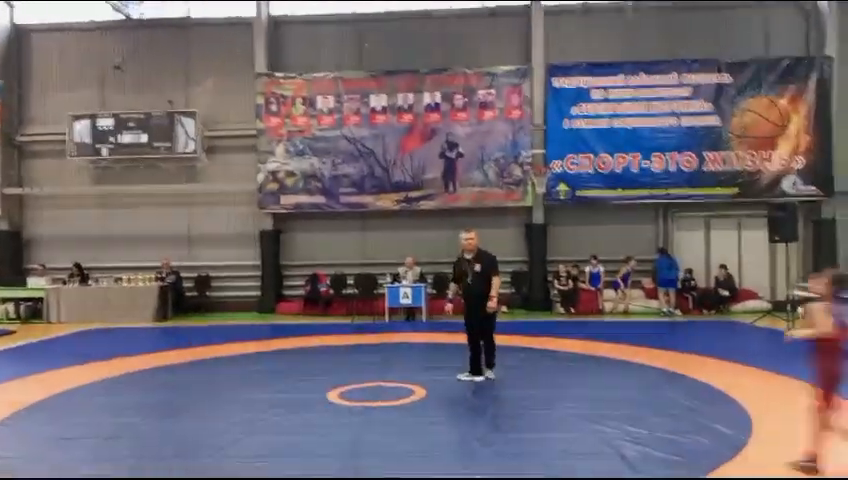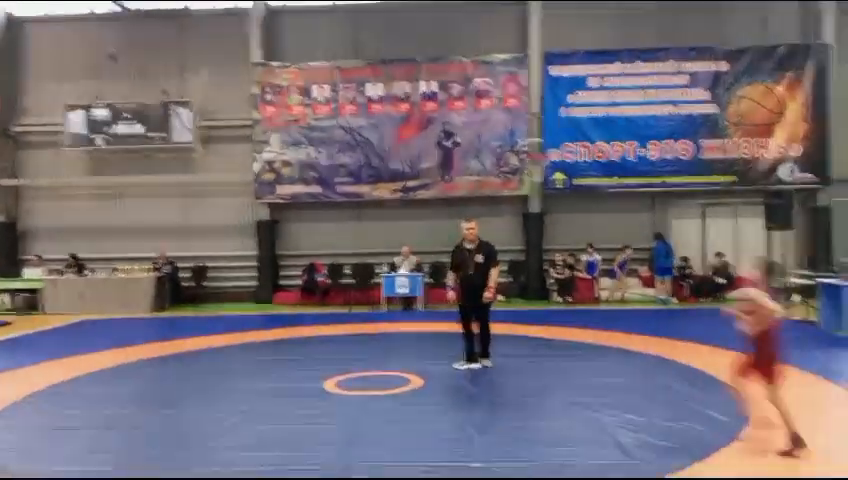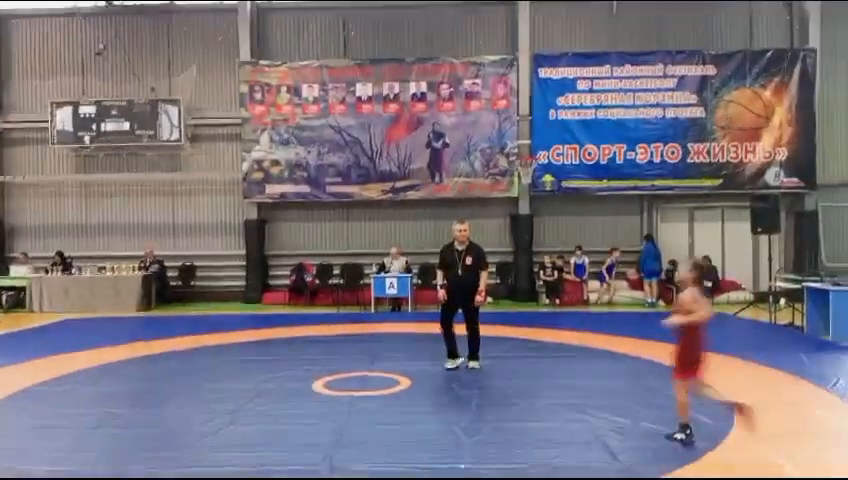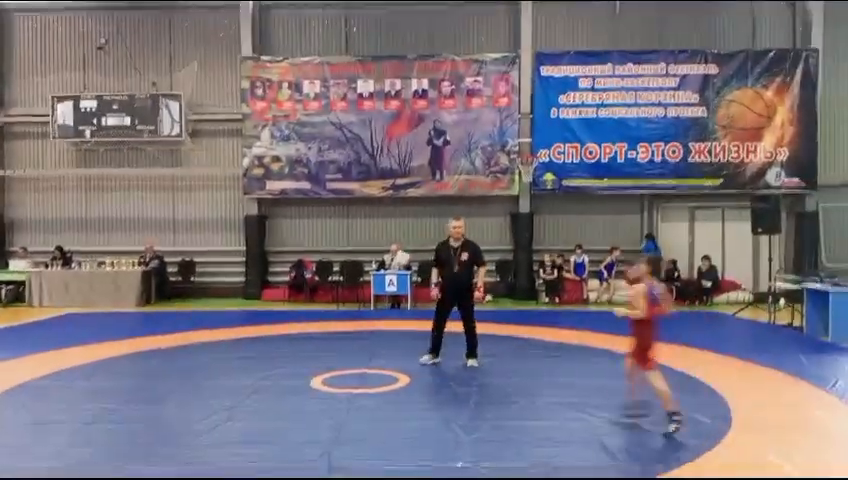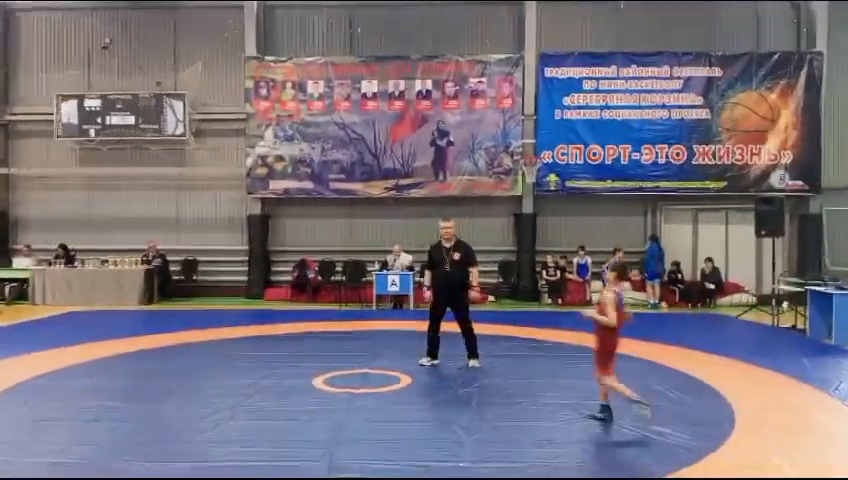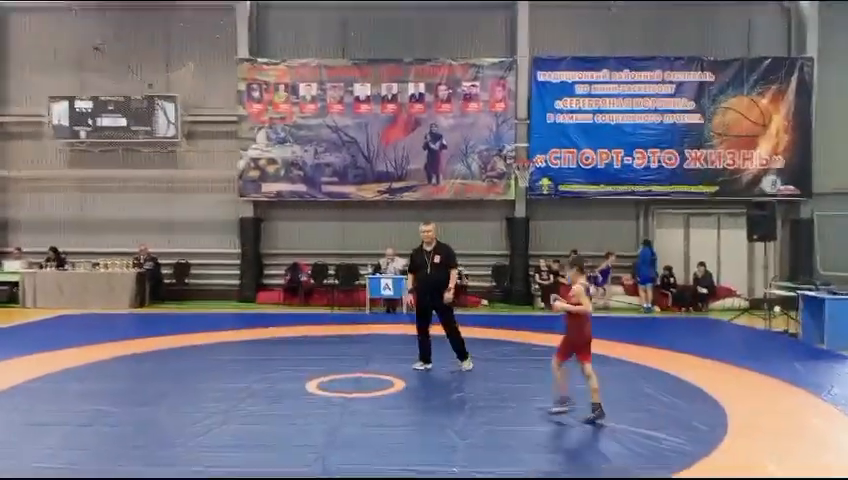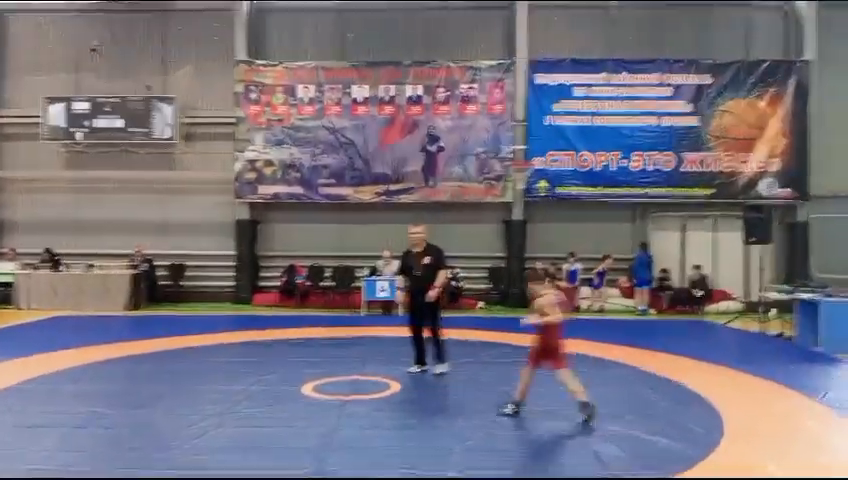
dt=0.2s
person 1, frame 1
left shoulder: (817, 307)
left elbow: (827, 329)
left wrist: (801, 333)
left hip: (826, 366)
left knee: (822, 414)
right knee: (820, 414)
right ankle: (810, 459)
person 1, frame 2
left shoulder: (751, 296)
left elbow: (777, 312)
left wrist: (756, 328)
right wrist: (738, 313)
left hip: (763, 351)
right hip: (768, 350)
left knee: (737, 380)
right knee: (774, 397)
right ankle: (795, 439)
person 1, frame 3
left shoulder: (686, 295)
right shoulder: (695, 292)
left elbow: (705, 314)
right elbow: (706, 313)
left wrist: (678, 321)
left hip: (688, 346)
right hip: (695, 345)
left knee: (680, 387)
right knee: (697, 385)
left ankle: (685, 430)
right ankle: (735, 405)
person 1, frame 4
left shoulder: (640, 288)
right shoulder: (659, 287)
left elbow: (642, 313)
right elbow: (668, 308)
left wrist: (624, 312)
left hip: (642, 336)
right hip: (649, 334)
left knee: (654, 377)
right knee: (630, 367)
left ankle: (674, 415)
right ankle: (634, 404)
person 1, frame 5
left shoulder: (608, 296)
right shoulder: (618, 294)
left elbow: (612, 322)
right elbow: (624, 316)
left wrist: (594, 315)
left hip: (605, 340)
right hip: (611, 339)
left knee: (606, 379)
right knee: (600, 375)
left ankle: (637, 400)
right ankle: (605, 410)
person 1, frame 6
left shoulder: (576, 288)
right shoulder: (584, 285)
left elbow: (588, 309)
left wrist: (565, 306)
right wrist: (561, 300)
left hip: (574, 333)
right hip: (585, 333)
left knee: (556, 363)
right knee: (587, 370)
left ankle: (564, 399)
right ankle: (597, 408)
person 1, frame 7
left shoulder: (544, 299)
right shoulder: (556, 295)
left elbow: (557, 317)
right elbow: (561, 314)
left wrist: (535, 321)
left hip: (545, 342)
right hip: (555, 340)
left knee: (528, 371)
right knee: (565, 375)
left ankle: (516, 405)
right ankle: (585, 404)
person 2, frame 1
left shoulder: (487, 257)
right shoulder: (459, 261)
left elbow: (496, 278)
right elbow: (455, 283)
left wrist: (493, 298)
right wrist: (450, 300)
left hip: (486, 304)
right hip: (470, 305)
left knee: (487, 337)
right knee: (473, 338)
left ankle: (489, 367)
right ankle: (475, 371)
person 2, frame 2
left shoulder: (487, 248)
right shoulder: (457, 250)
left elbow: (494, 269)
right elbow: (452, 272)
left wrist: (490, 289)
right wrist: (451, 289)
left hip: (482, 293)
right hip: (464, 294)
left knee: (484, 325)
right knee: (466, 326)
left ankle: (484, 356)
right ankle: (471, 359)
person 2, frame 3
left shoulder: (477, 250)
right shoulder: (446, 250)
left elbow: (484, 272)
right elbow: (440, 270)
left wrist: (481, 292)
right wrist: (440, 287)
left hip: (470, 295)
right hip: (451, 293)
left knee: (473, 327)
right knee: (445, 323)
left ankle: (473, 358)
right ankle: (453, 357)
person 2, frame 4
left shoulder: (472, 247)
right shoulder: (441, 247)
left elbow: (481, 268)
right elbow: (436, 268)
left wrist: (479, 288)
right wrist: (435, 285)
left hip: (466, 292)
right hip: (446, 291)
left knee: (469, 325)
right knee: (438, 323)
left ankle: (472, 356)
right ankle: (433, 354)
person 2, frame 5
left shoulder: (464, 247)
right shoulder: (434, 249)
left elbow: (473, 268)
right elbow: (429, 270)
left wrist: (474, 287)
right wrist: (427, 288)
left hip: (459, 293)
right hip: (439, 293)
left knee: (466, 325)
right knee: (433, 324)
left ankle: (473, 357)
right ankle: (432, 356)
person 2, frame 6
left shoulder: (445, 250)
right shoulder: (416, 253)
left elbow: (454, 270)
right elbow: (411, 274)
left wrist: (450, 289)
right wrist: (409, 292)
left hip: (441, 296)
right hip: (422, 296)
left knee: (450, 327)
right knee: (422, 329)
left ankle: (465, 358)
right ankle: (424, 360)
person 2, frame 7
left shoulder: (435, 251)
right shoulder: (406, 255)
left elbow: (443, 271)
right elbow: (402, 275)
left wrist: (436, 288)
right wrist: (400, 290)
left hip: (430, 297)
right hip: (414, 298)
left knee: (434, 329)
right knee: (415, 331)
left ankle: (441, 361)
right ankle: (420, 363)
